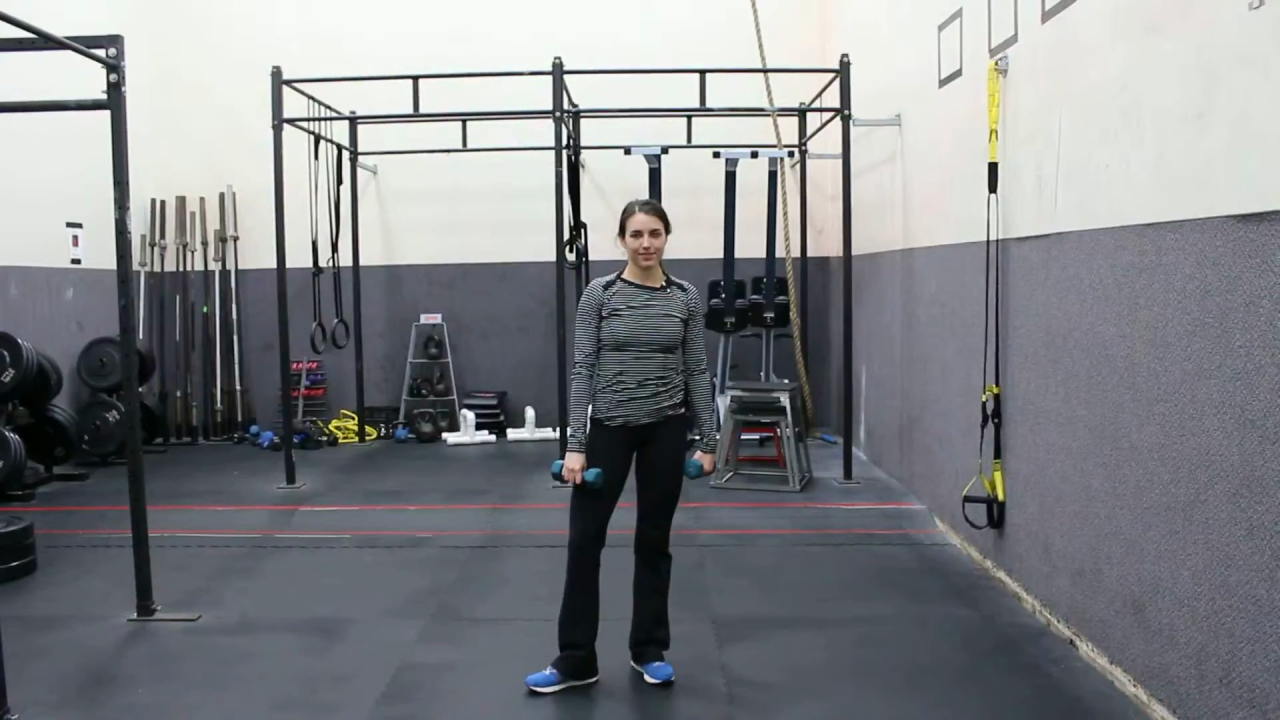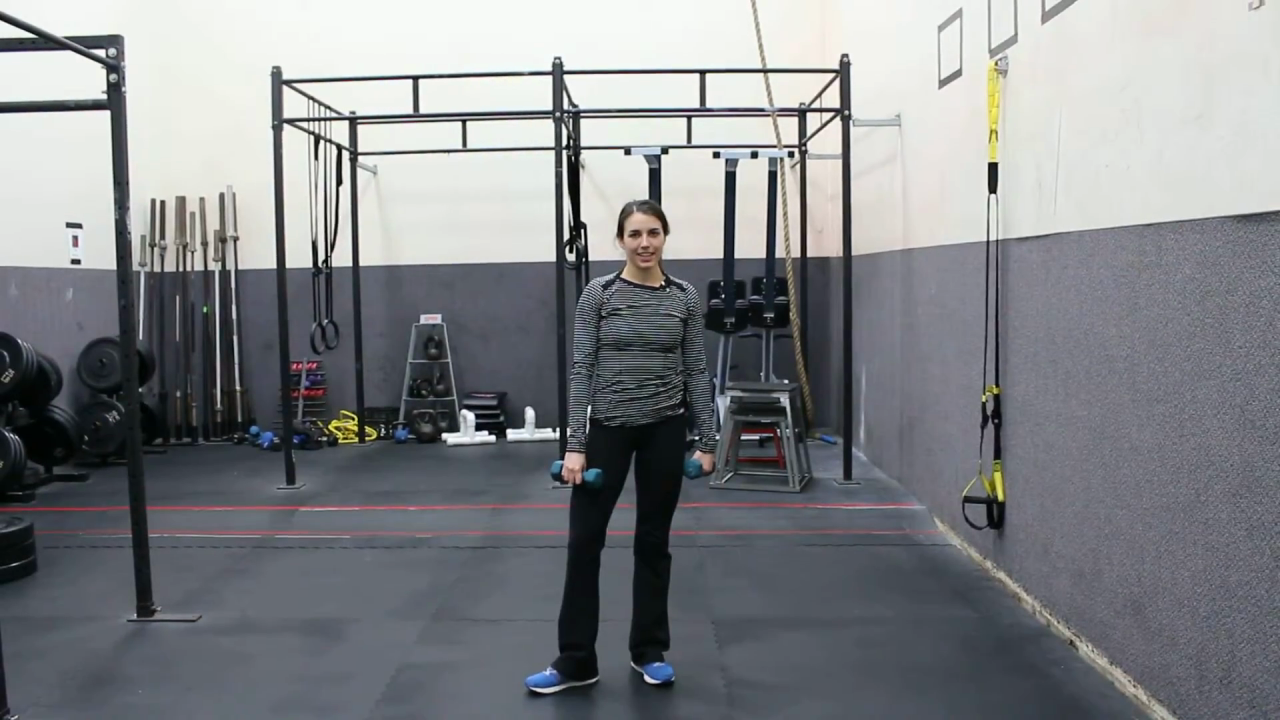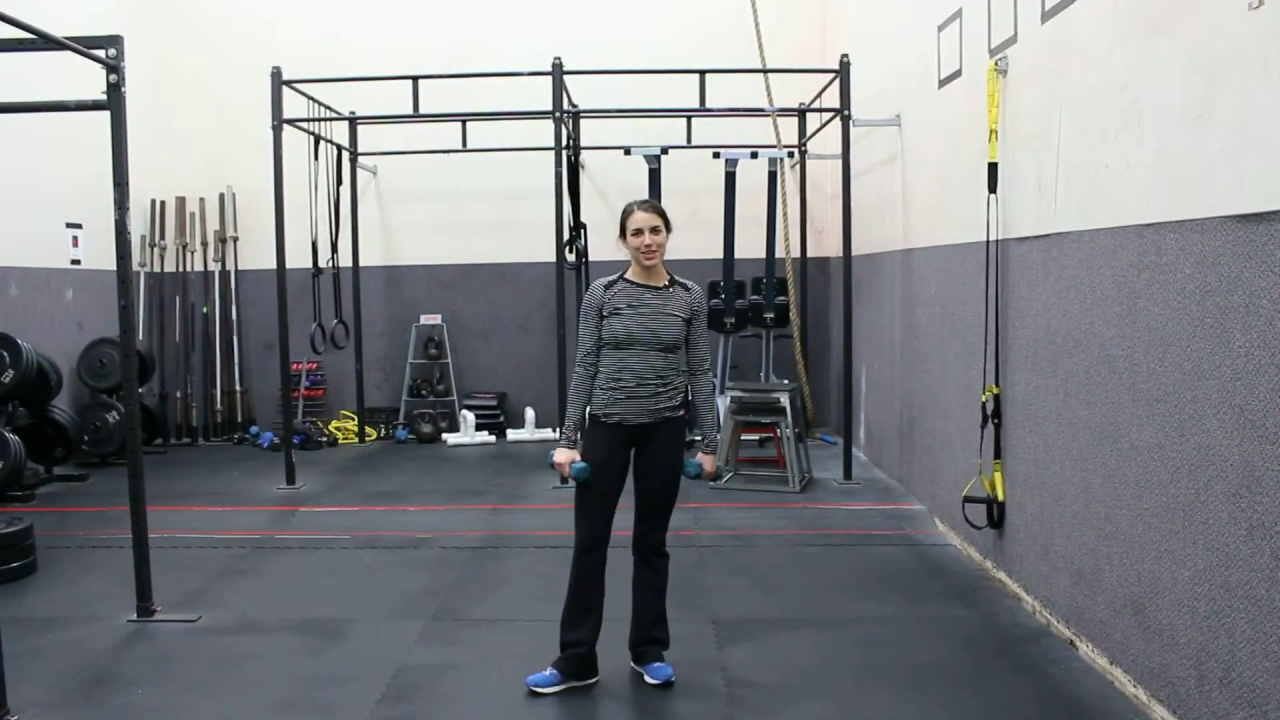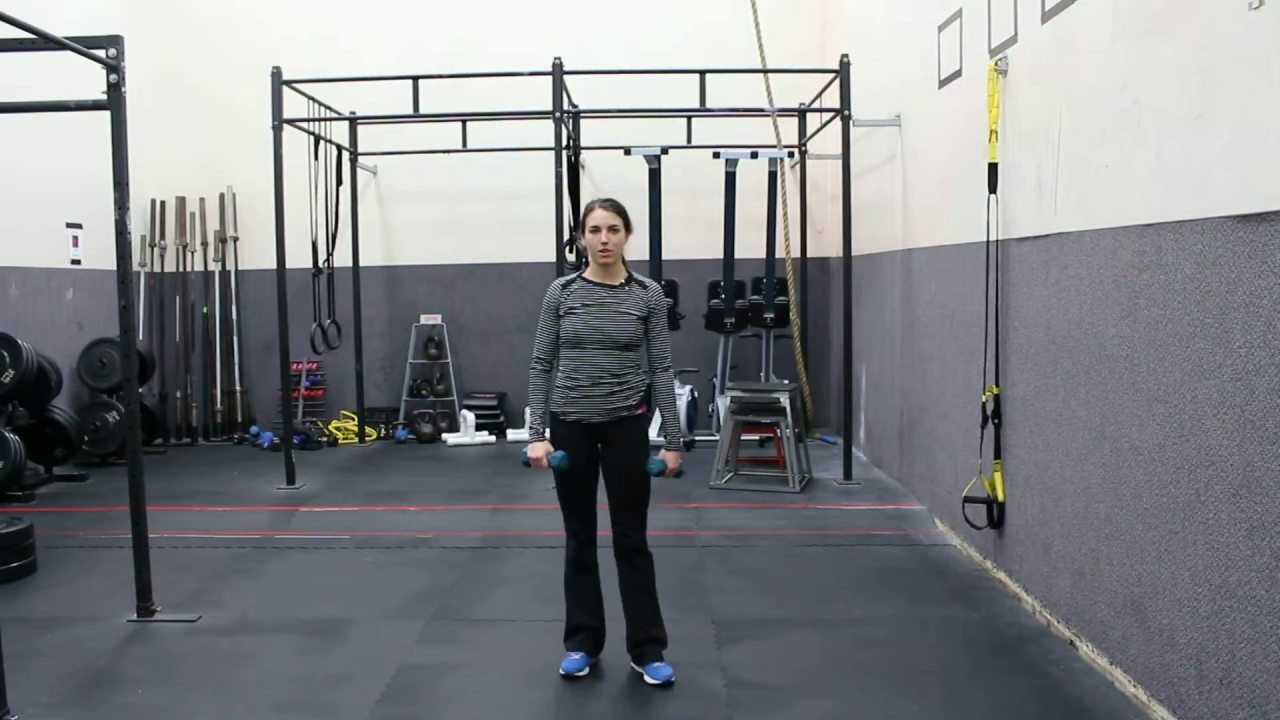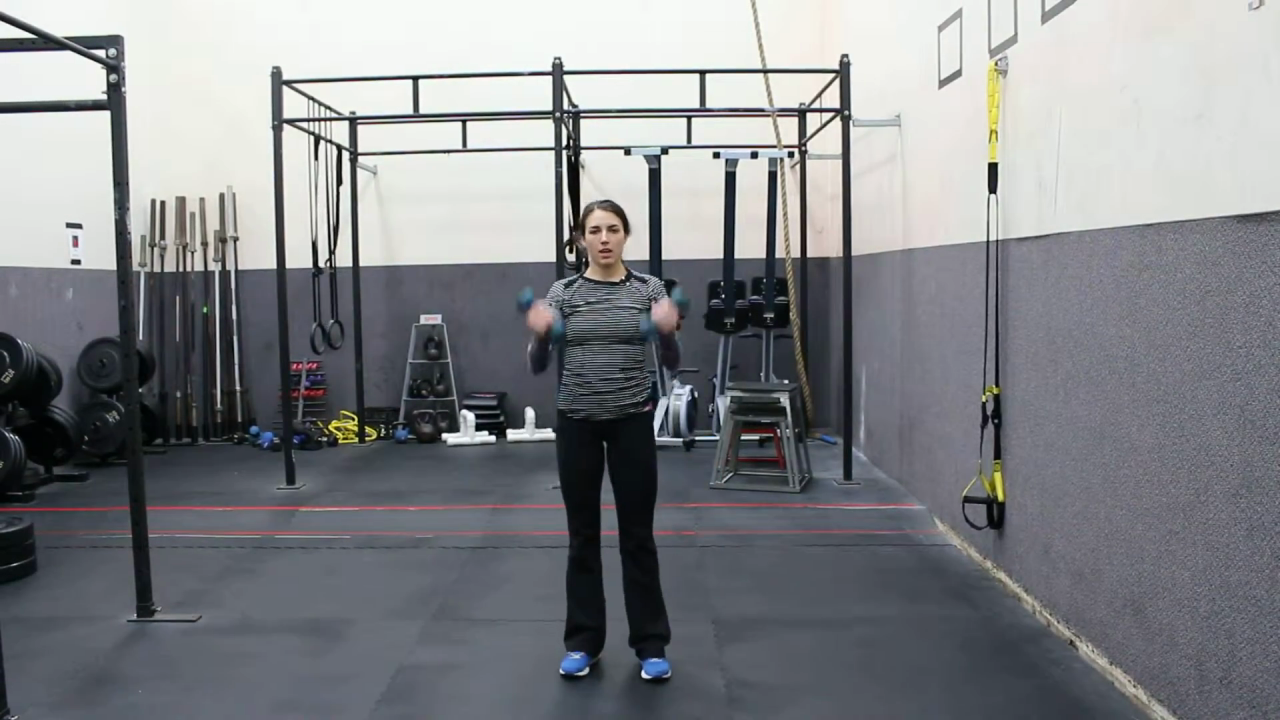
dt=1s
person 1, frame 1
left shoulder: (686, 298)
right shoulder: (599, 293)
left elbow: (697, 372)
right elbow: (582, 370)
left wrist: (708, 441)
right wrist: (574, 444)
left hip: (665, 429)
right hip: (609, 427)
left knee: (653, 541)
right knee: (583, 540)
left ankle: (649, 651)
right ankle: (575, 660)
person 1, frame 2
left shoulder: (685, 297)
right shoulder: (598, 293)
left elbow: (696, 372)
right elbow: (581, 370)
left wrist: (707, 441)
right wrist: (574, 444)
left hip: (664, 430)
right hip: (608, 428)
left knee: (653, 542)
right knee: (583, 540)
left ankle: (650, 652)
right ankle: (575, 661)
person 1, frame 3
left shoulder: (690, 296)
right shoulder: (602, 293)
left elbow: (700, 372)
right elbow: (585, 367)
left wrist: (710, 443)
right wrist: (568, 438)
left hip: (663, 428)
right hip: (607, 426)
left knee: (651, 542)
right knee: (589, 542)
left ankle: (649, 651)
right ankle: (575, 661)
person 1, frame 4
left shoulder: (648, 294)
right shoulder: (560, 292)
left elbow: (661, 370)
right elbow: (541, 365)
left wrist: (672, 440)
right wrist: (537, 433)
left hip: (626, 425)
right hip: (570, 425)
left knee: (631, 539)
right knee: (579, 537)
left ankle: (647, 649)
right ankle: (582, 643)
person 1, frame 5
left shoulder: (646, 289)
right shoulder: (564, 292)
left elbow: (670, 356)
right elbow: (538, 362)
left wrist: (669, 327)
right wrist: (539, 333)
left hip: (632, 420)
right hip: (577, 421)
left knee: (637, 534)
right knee: (583, 535)
left ankle: (650, 644)
right ankle: (582, 642)
